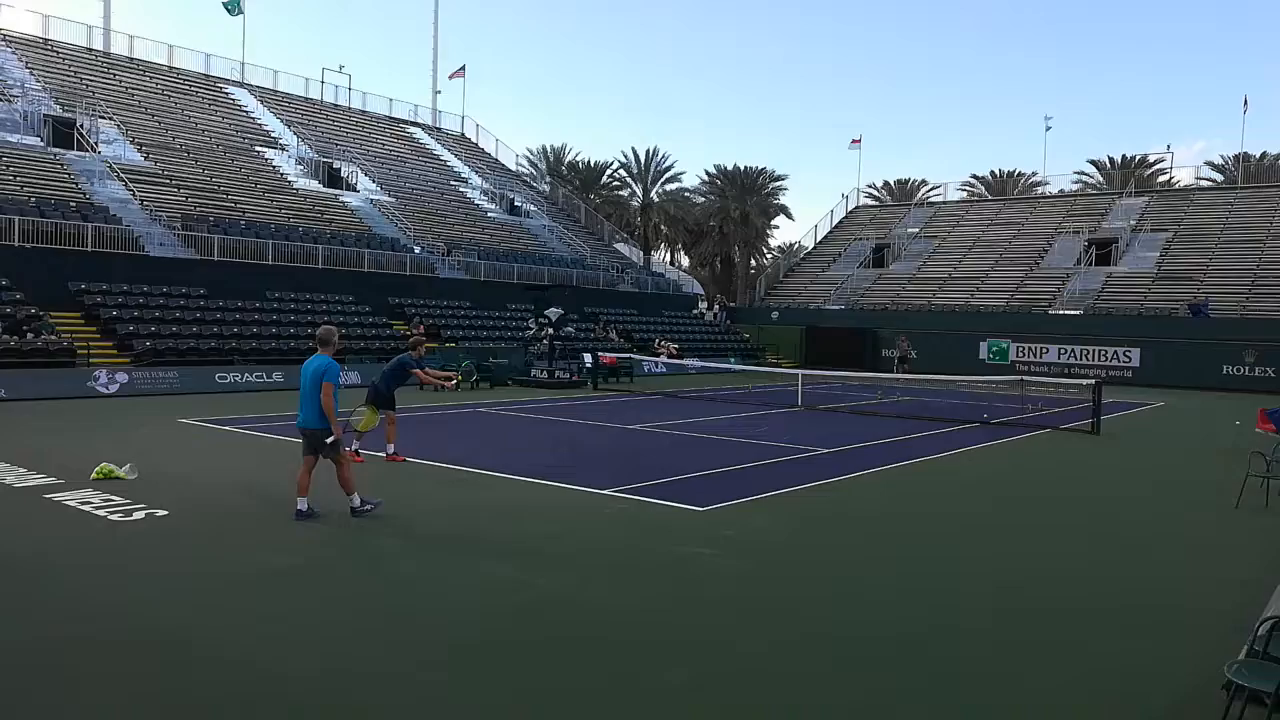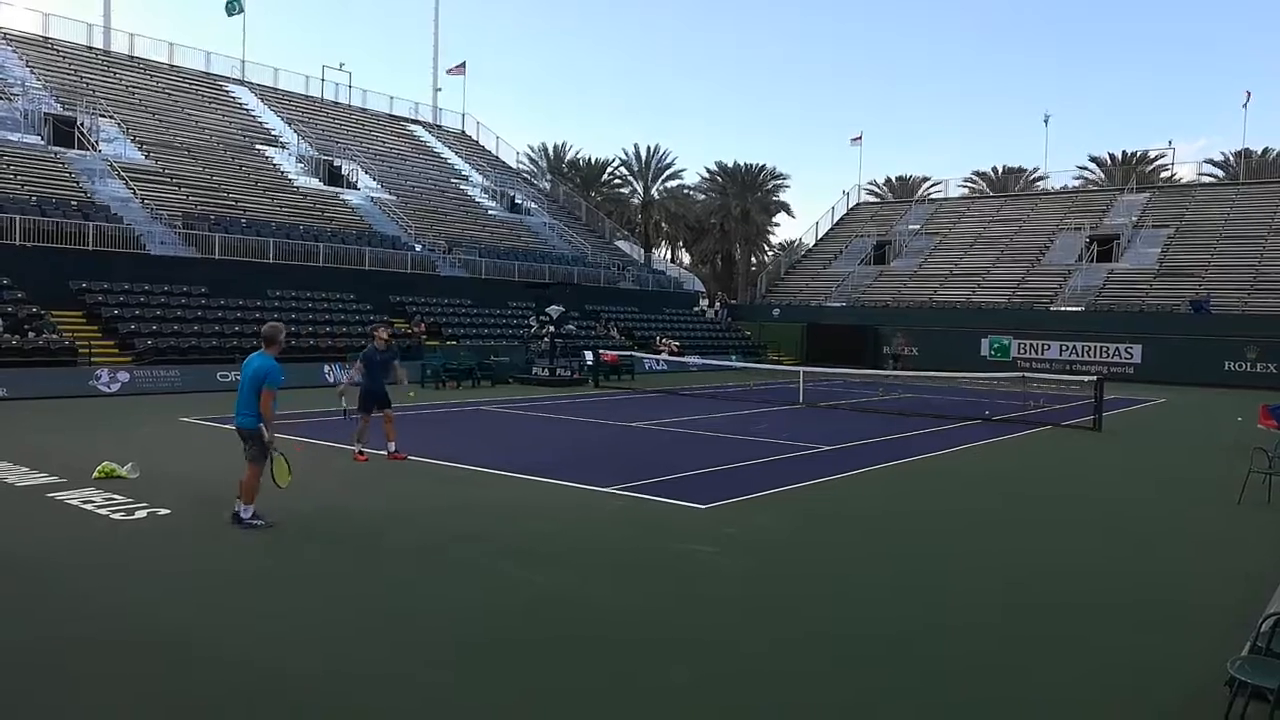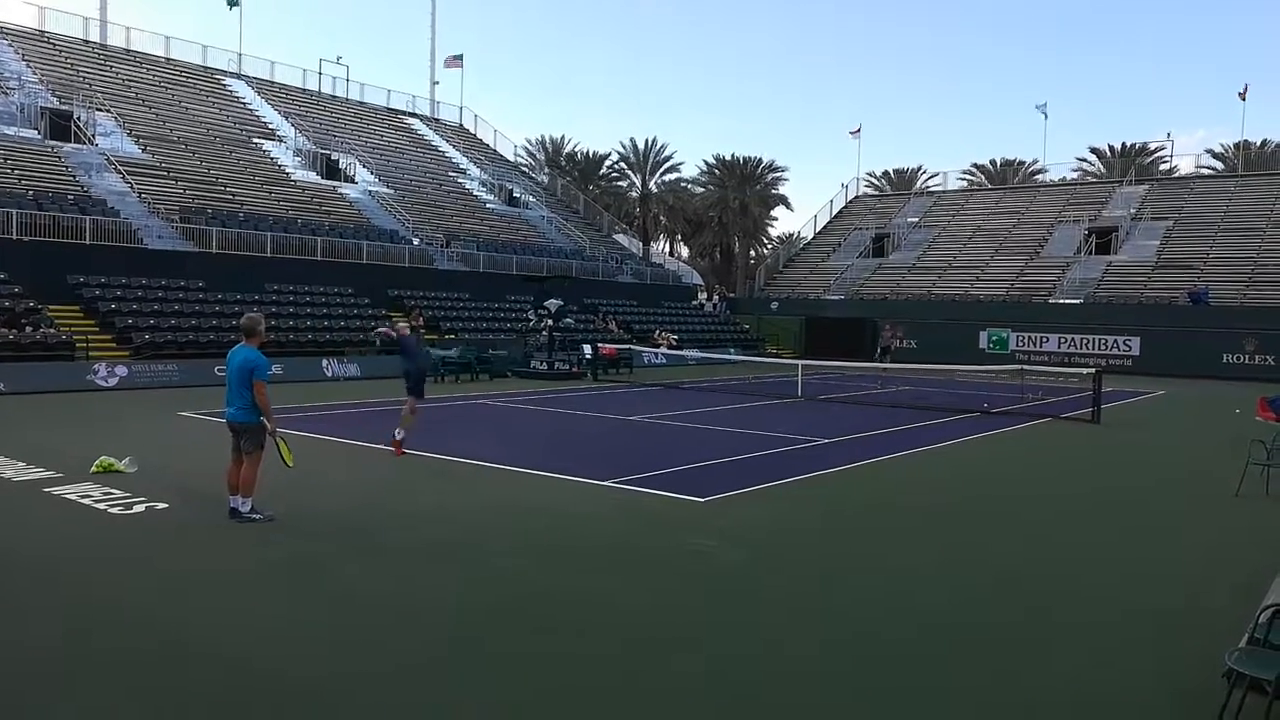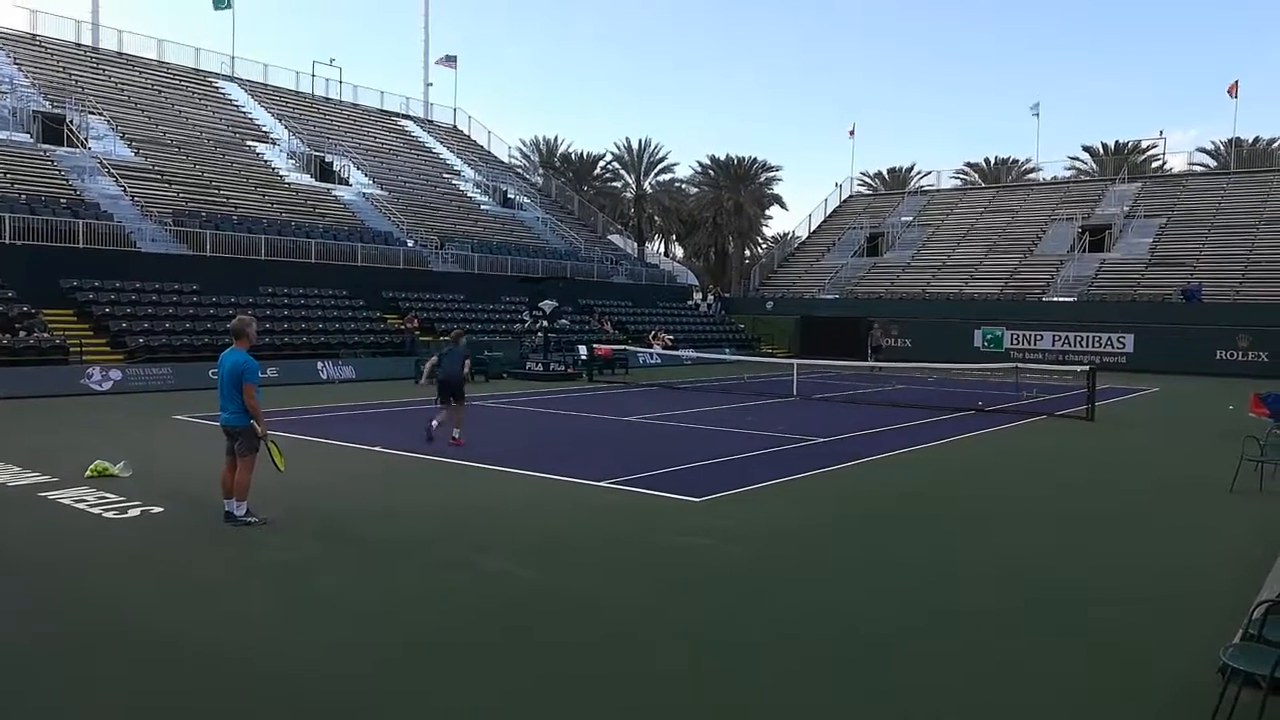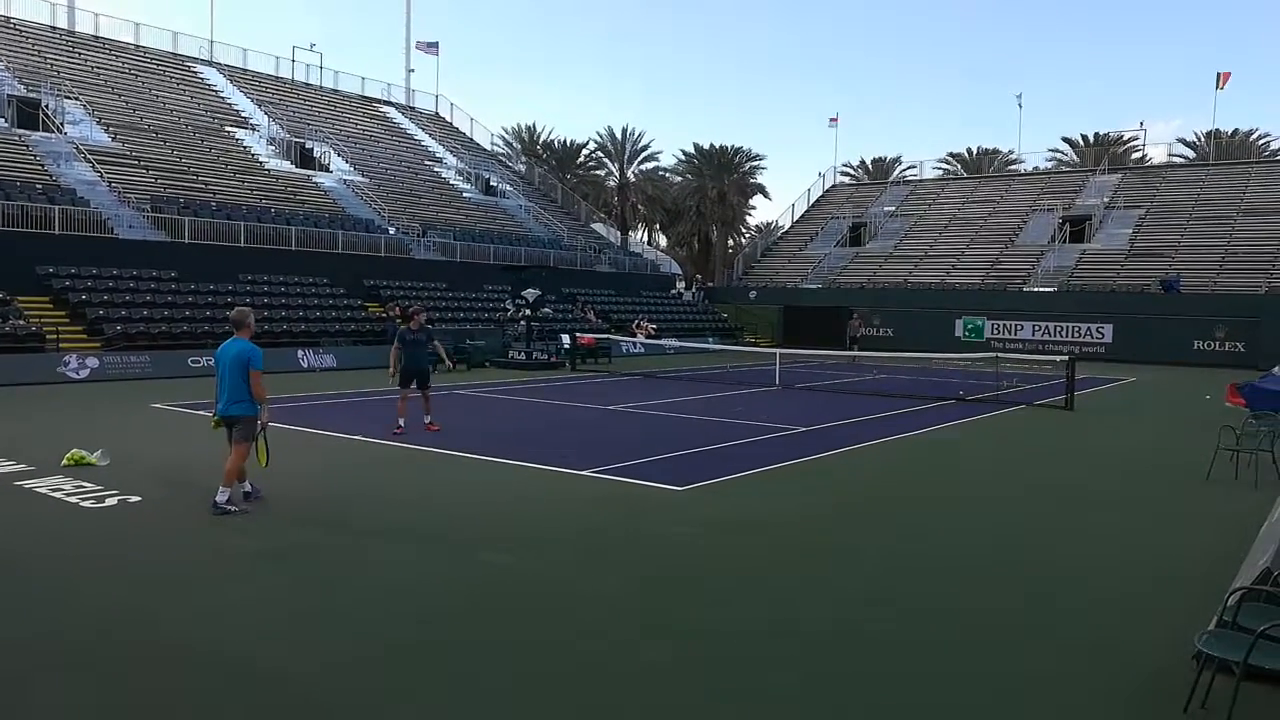
dt=1s
person 1, frame 1
left shoulder: (307, 363)
right shoulder: (330, 365)
right elbow: (326, 397)
right wrist: (334, 425)
left hip: (305, 423)
right hip: (321, 425)
left knee: (307, 466)
right knee: (341, 464)
left ankle: (301, 508)
right ankle: (357, 503)
person 1, frame 2
left shoulder: (250, 359)
right shoulder: (272, 367)
right elbow: (265, 403)
right wrist: (270, 430)
left hip: (243, 422)
right hip: (256, 426)
left knee: (251, 469)
right knee: (255, 471)
left ankle: (239, 511)
right ankle: (247, 516)
person 1, frame 3
left shoulder: (233, 353)
right shoulder: (258, 360)
right elbow: (260, 395)
right wrist: (270, 421)
left hip: (233, 416)
right hip: (250, 419)
left knee: (236, 462)
right knee: (250, 464)
left ankle: (234, 506)
right ankle: (245, 510)
person 1, frame 4
left shoulder: (224, 357)
right shoulder: (248, 363)
right elbow: (250, 399)
right wrist: (261, 423)
left hip: (228, 420)
right hip: (244, 423)
left knee: (230, 465)
right knee: (244, 468)
left ankle: (229, 509)
right ankle: (240, 513)
person 1, frame 5
left shoulder: (221, 349)
right shoulder: (252, 350)
left elbow: (217, 382)
right elbow: (256, 385)
left wrist: (217, 410)
right wrist: (264, 409)
left hip: (226, 410)
right hip: (245, 411)
left knee: (235, 453)
right knee: (238, 456)
left ankle: (246, 489)
right ankle: (222, 499)
